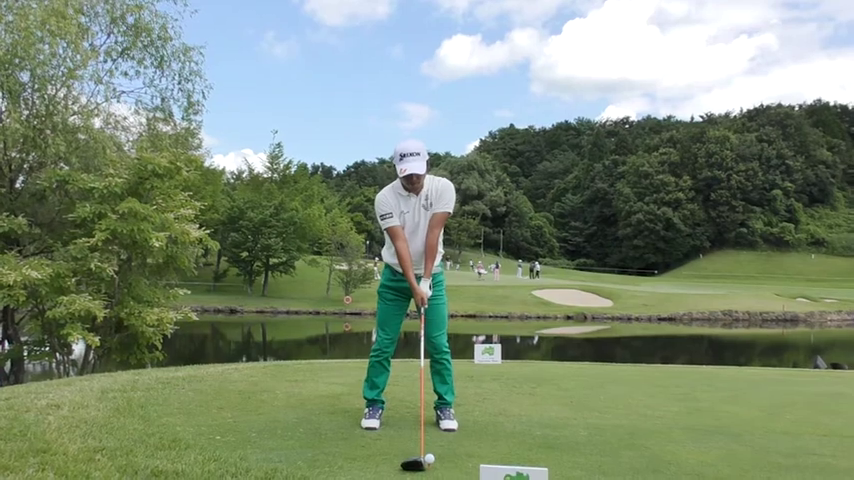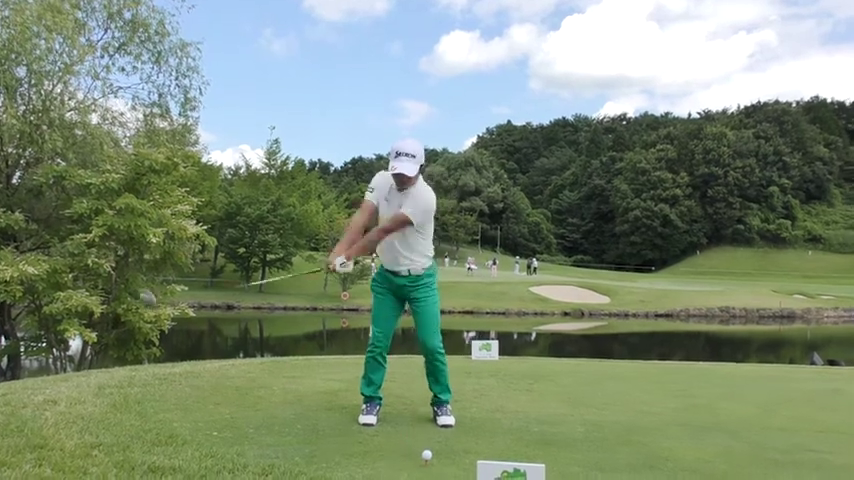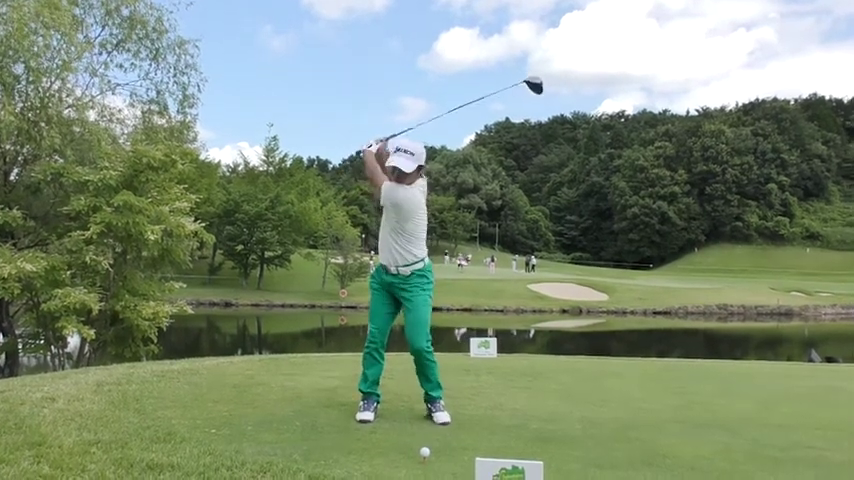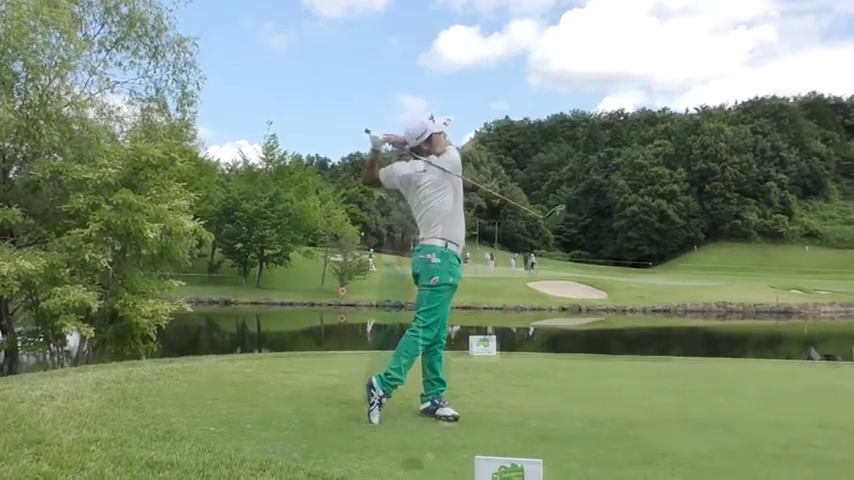
dt=1s
person 1, frame 1
left shoulder: (443, 188)
right shoulder: (385, 198)
left elbow: (433, 234)
right elbow: (400, 242)
left wrist: (426, 279)
right wrist: (413, 286)
left hip: (432, 276)
right hip: (395, 277)
left knee: (439, 344)
right knee: (383, 344)
left ankle: (445, 406)
right ankle: (373, 404)
person 1, frame 2
left shoulder: (424, 197)
right shoulder: (381, 180)
left elbow: (383, 231)
right elbow: (362, 216)
left wrist: (350, 255)
right wrist: (339, 249)
left hip: (421, 278)
right hip: (386, 276)
left knee: (431, 344)
right knee: (378, 342)
left ankle: (441, 403)
right ankle: (371, 401)
person 1, frame 3
left shoulder: (402, 195)
right shoulder: (418, 183)
left elbow: (375, 176)
left wrist: (369, 154)
right wrist: (381, 154)
left hip: (414, 277)
right hip: (385, 274)
left knee: (419, 342)
right knee: (375, 339)
left ankle: (434, 399)
right ankle: (369, 398)
person 1, frame 4
left shoulder: (404, 171)
right shoulder: (449, 163)
left elbow: (370, 177)
right elbow: (447, 146)
left wrist: (376, 148)
right wrist: (402, 140)
left hip: (427, 255)
right hip: (442, 257)
left knee: (435, 334)
right knee: (424, 328)
left ankle: (433, 397)
right ankle: (384, 384)
